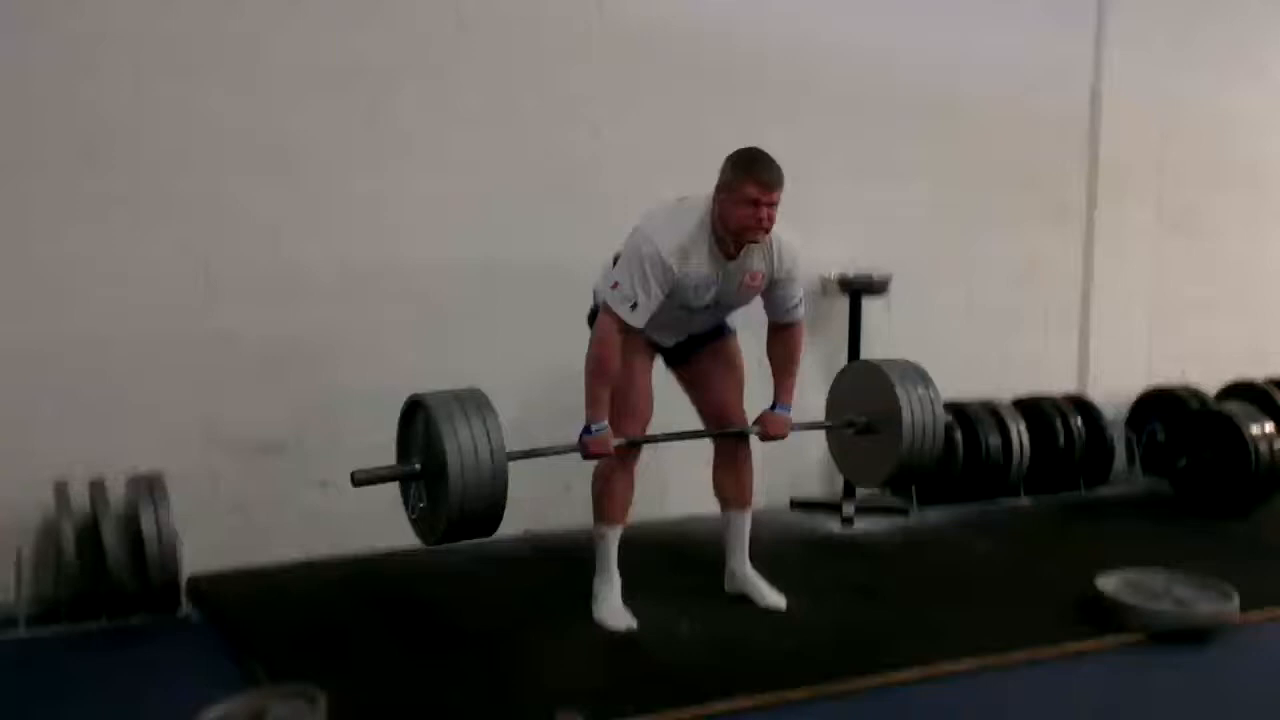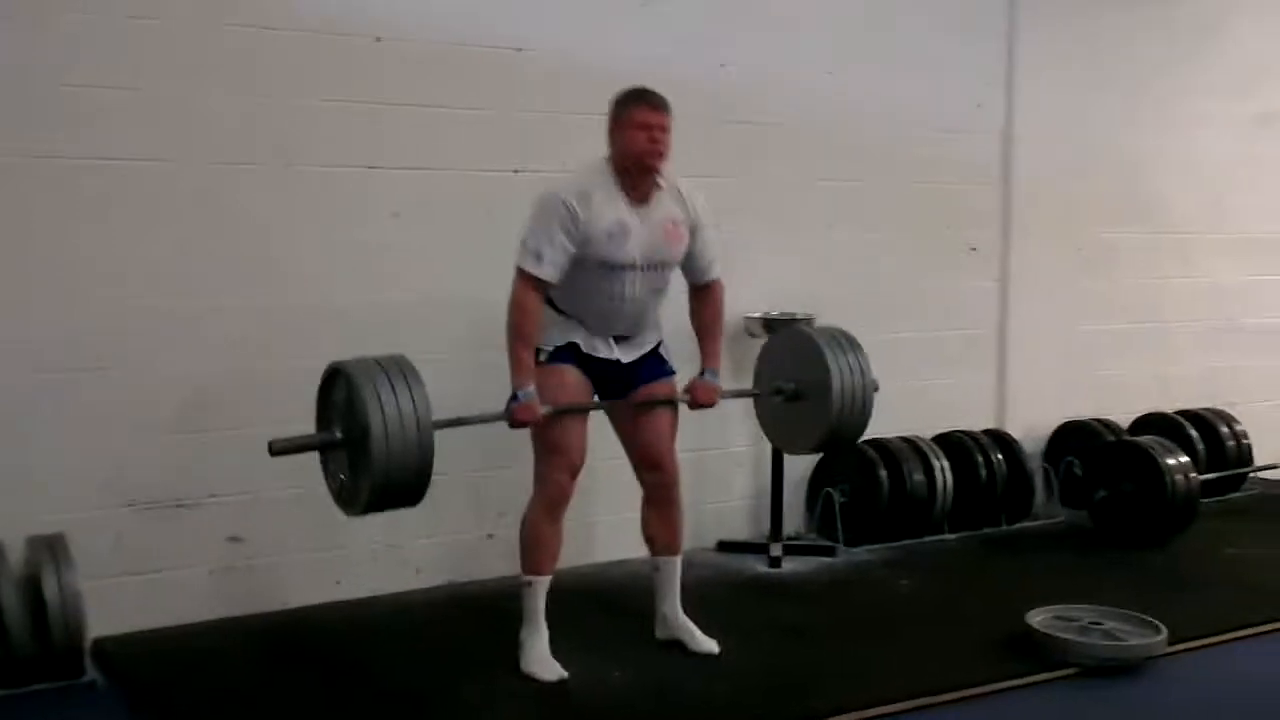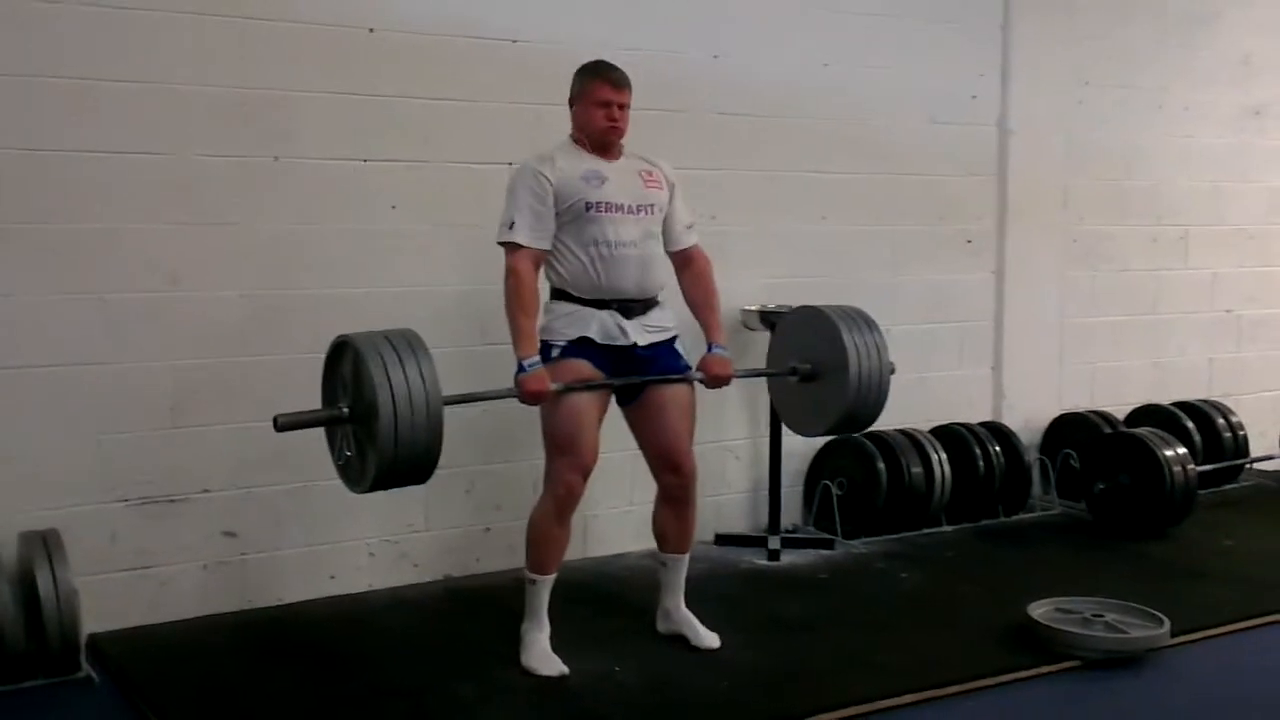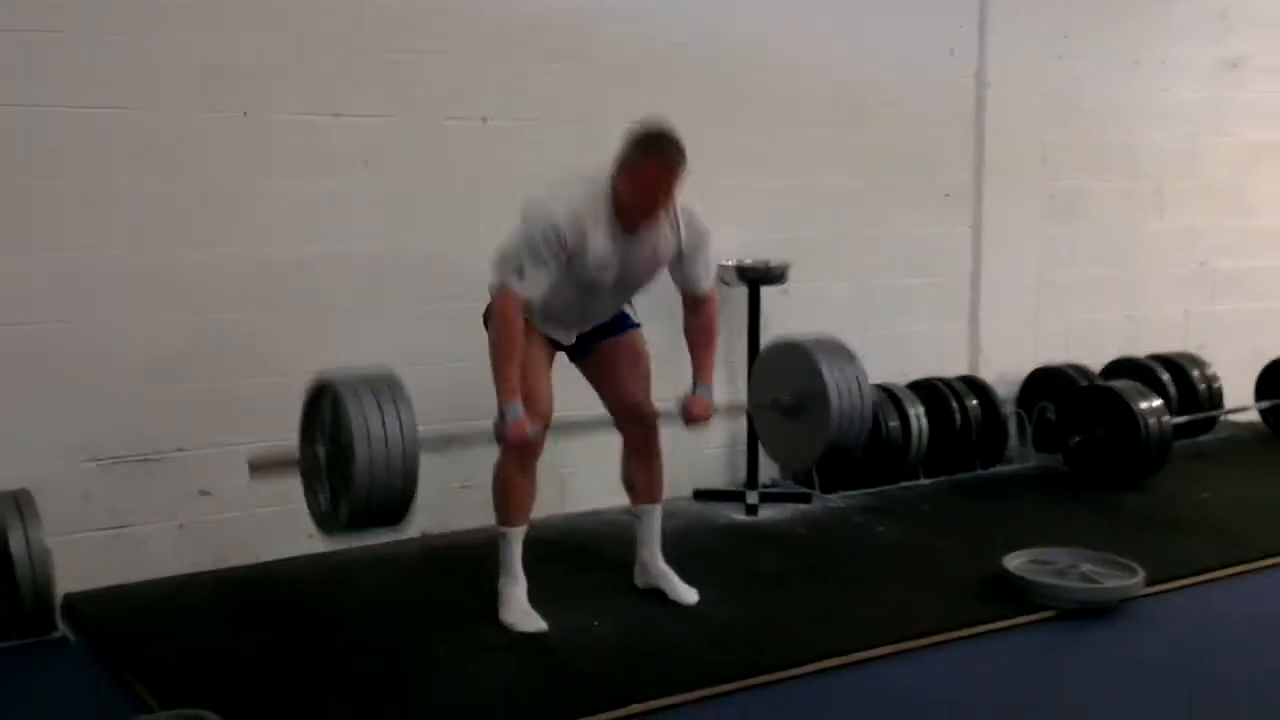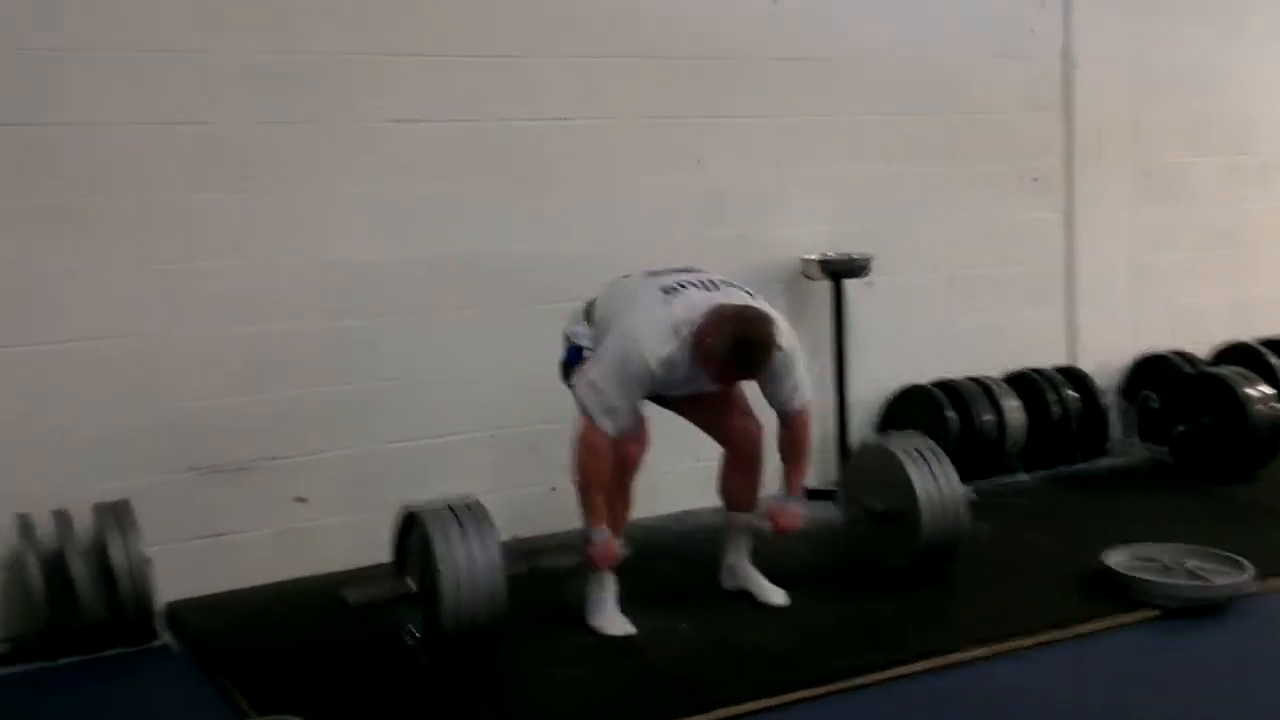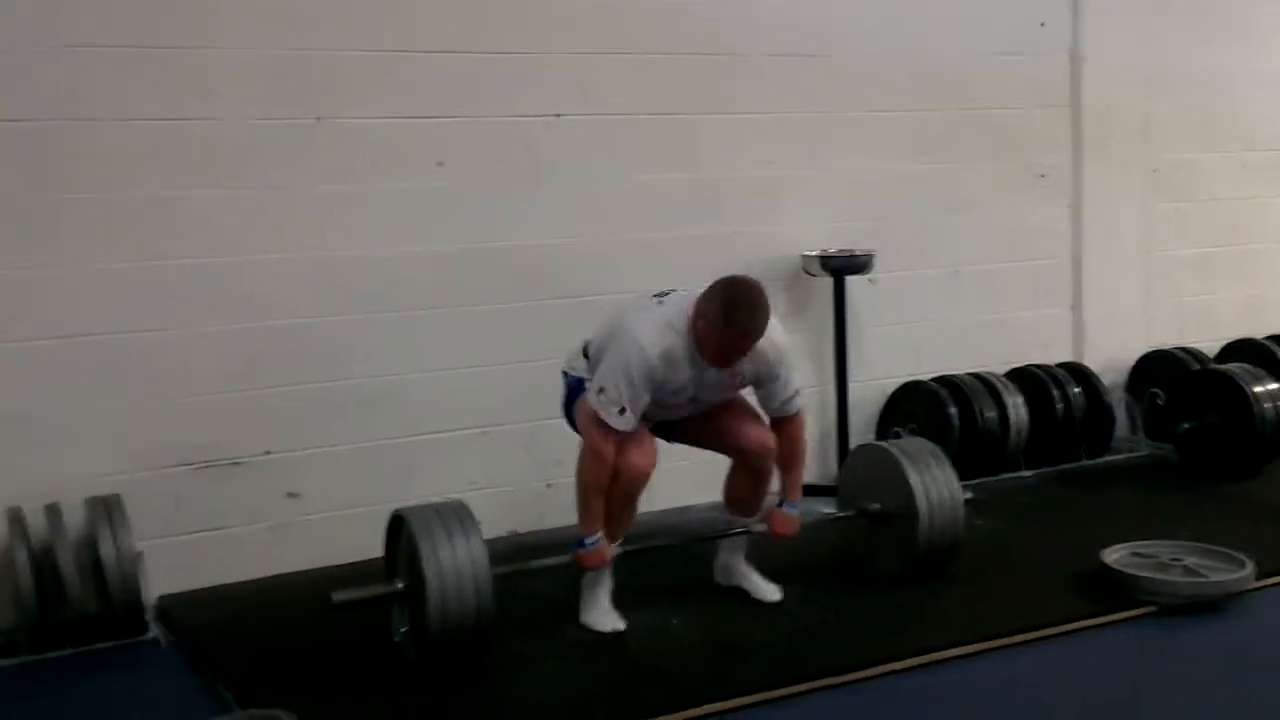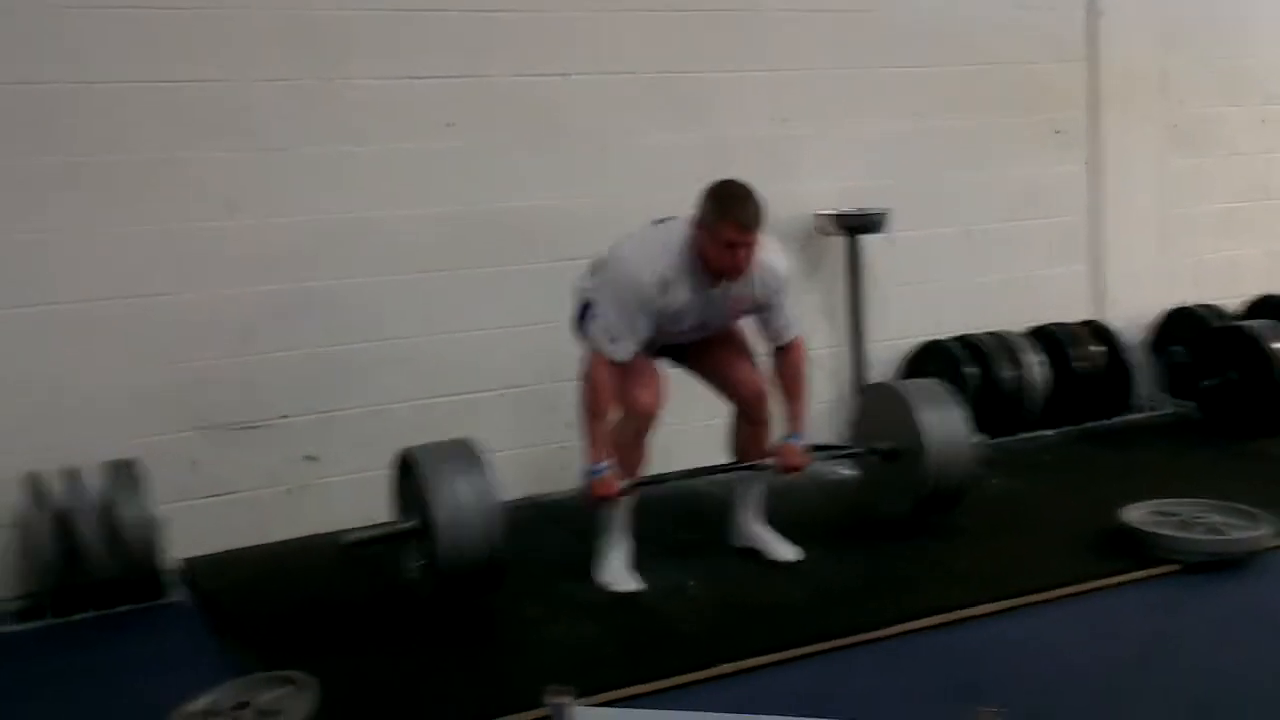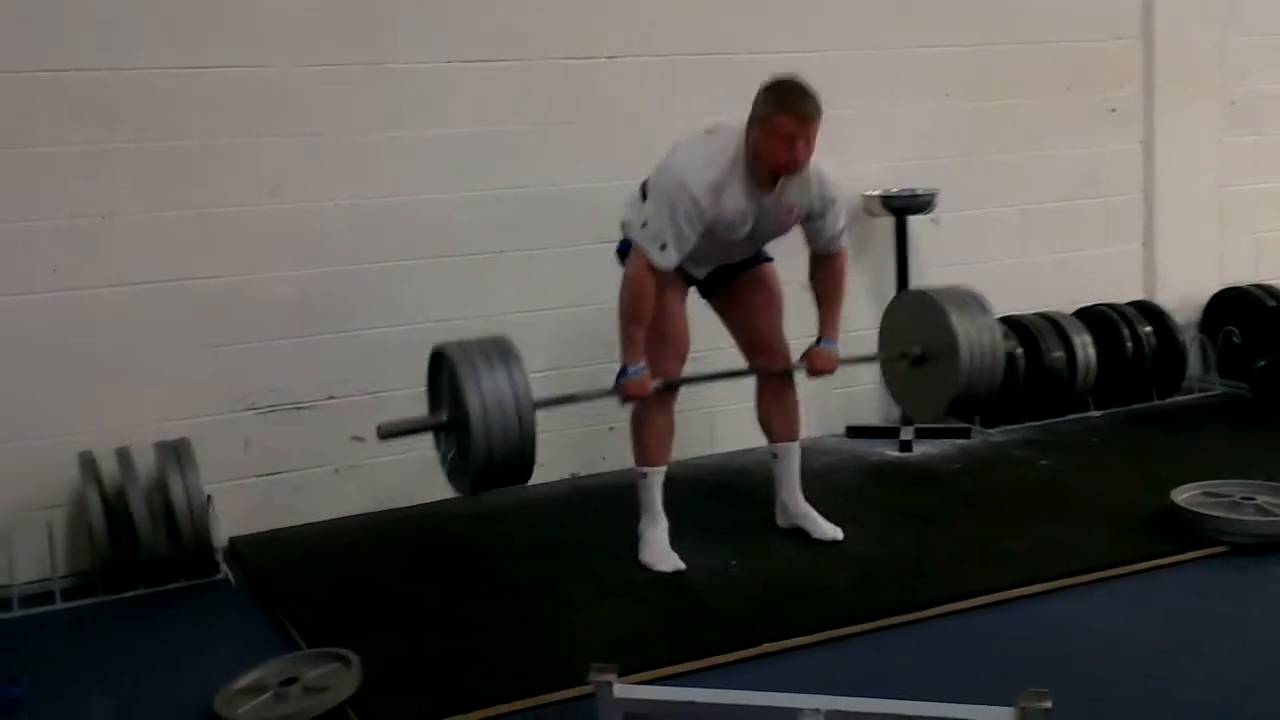
dt=0.4s
person 1, frame 1
left shoulder: (778, 252)
right shoulder: (665, 240)
left elbow: (787, 325)
right elbow: (611, 331)
left wrist: (782, 405)
right wrist: (597, 424)
left hip: (702, 324)
right hip: (630, 319)
left knee: (734, 433)
right knee: (627, 438)
left ankle: (739, 567)
right ankle: (607, 582)
person 1, frame 2
left shoulder: (685, 206)
right shoulder: (571, 202)
left elbow: (707, 288)
right elbow: (527, 293)
left wrist: (710, 372)
right wrist: (523, 389)
left hip: (640, 348)
right hip: (569, 343)
left knee: (662, 477)
right knee: (557, 481)
left ankle: (670, 612)
right ankle: (534, 632)
person 1, frame 3
left shoulder: (655, 175)
right shoulder: (545, 172)
left elbow: (689, 260)
right elbow: (521, 267)
left wrist: (717, 345)
right wrist: (527, 361)
left hip: (654, 335)
right hip: (579, 333)
left knee: (680, 475)
right knee: (568, 481)
left ankle: (673, 607)
right ankle: (535, 627)
person 1, frame 4
left shoulder: (685, 221)
right shoulder: (561, 215)
left elbow: (701, 300)
right elbow: (510, 310)
left wrist: (701, 387)
right wrist: (512, 408)
left hip: (601, 318)
right hip: (534, 314)
left knee: (644, 423)
right knee: (528, 433)
left ankle: (650, 561)
right ankle: (511, 584)
person 1, frame 5
left shoulder: (775, 341)
right shoulder: (645, 347)
left elbow: (796, 414)
right elbow: (595, 438)
left wrist: (792, 498)
right wrist: (599, 533)
left hip: (685, 346)
right hip: (598, 341)
left knee: (746, 436)
right knee: (627, 450)
left ankle: (738, 563)
right ankle: (602, 587)
person 1, frame 6
left shoulder: (769, 343)
right shoulder: (644, 342)
left elbow: (788, 420)
right elbow: (601, 442)
left wrist: (789, 504)
right wrist: (590, 537)
right hip: (596, 385)
left knee: (759, 449)
right knee: (634, 465)
left ankle: (732, 560)
right ankle: (596, 584)
person 1, frame 7
left shoulder: (769, 268)
right shoulder: (643, 269)
left elbow: (788, 345)
right elbow: (601, 364)
left wrist: (794, 436)
right wrist: (600, 465)
left hip: (699, 322)
right hip: (612, 309)
left knee: (753, 393)
right knee: (642, 404)
left ankle: (749, 523)
right ankle: (614, 544)
person 1, frame 8
left shoulder: (815, 183)
right shoulder: (696, 176)
left elbow: (829, 256)
right elbow: (644, 271)
left wrist: (827, 339)
right wrist: (633, 366)
left hip: (736, 252)
right hip: (659, 246)
left knee: (775, 361)
right knee: (664, 373)
left ankle: (791, 501)
right ankle: (653, 523)
